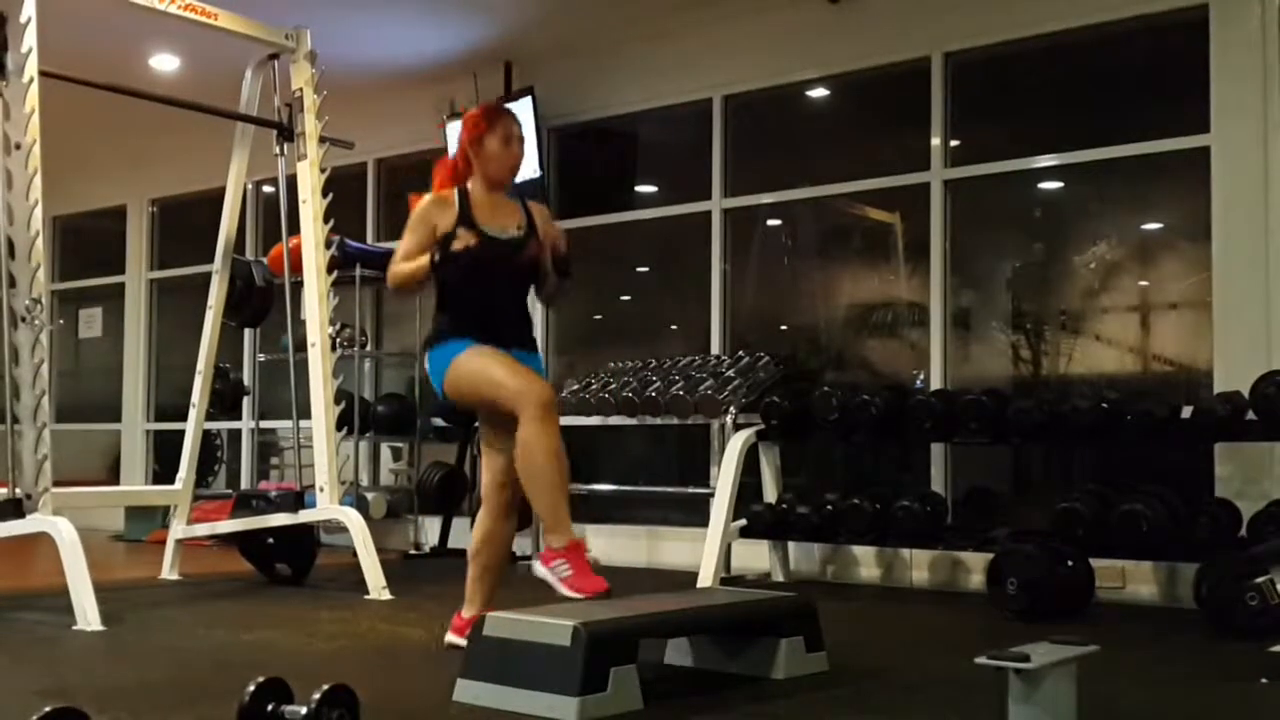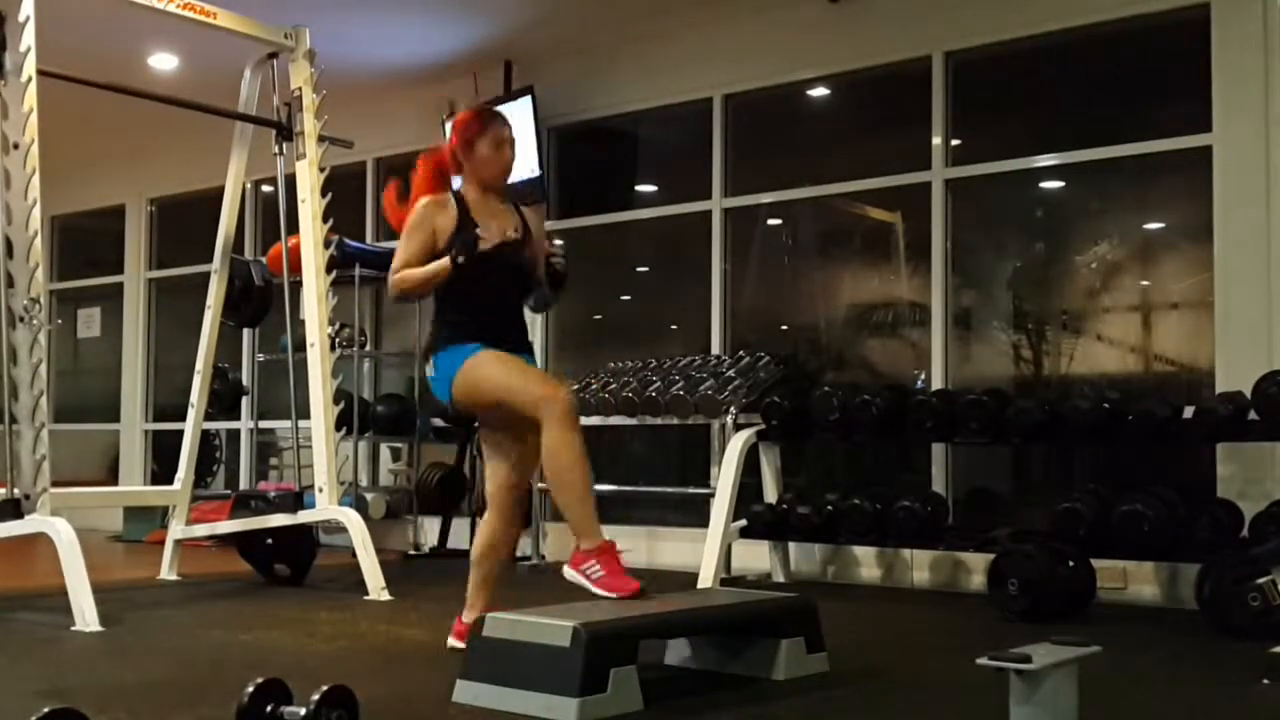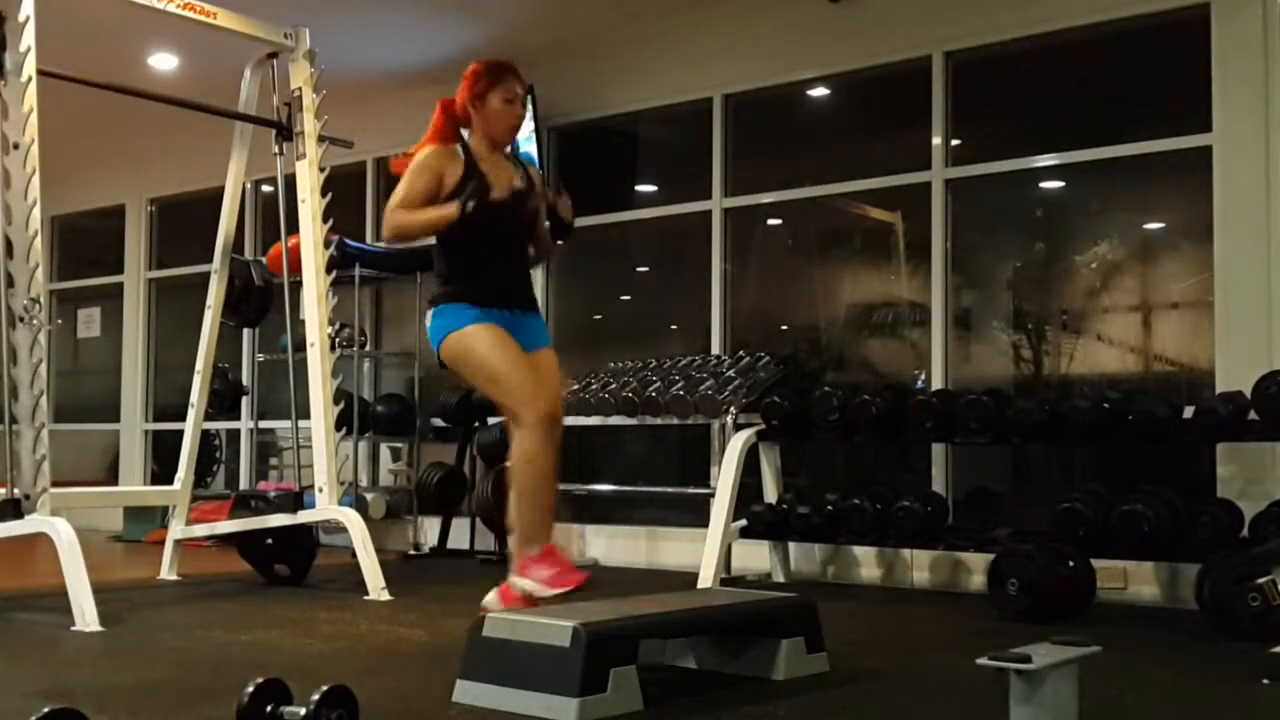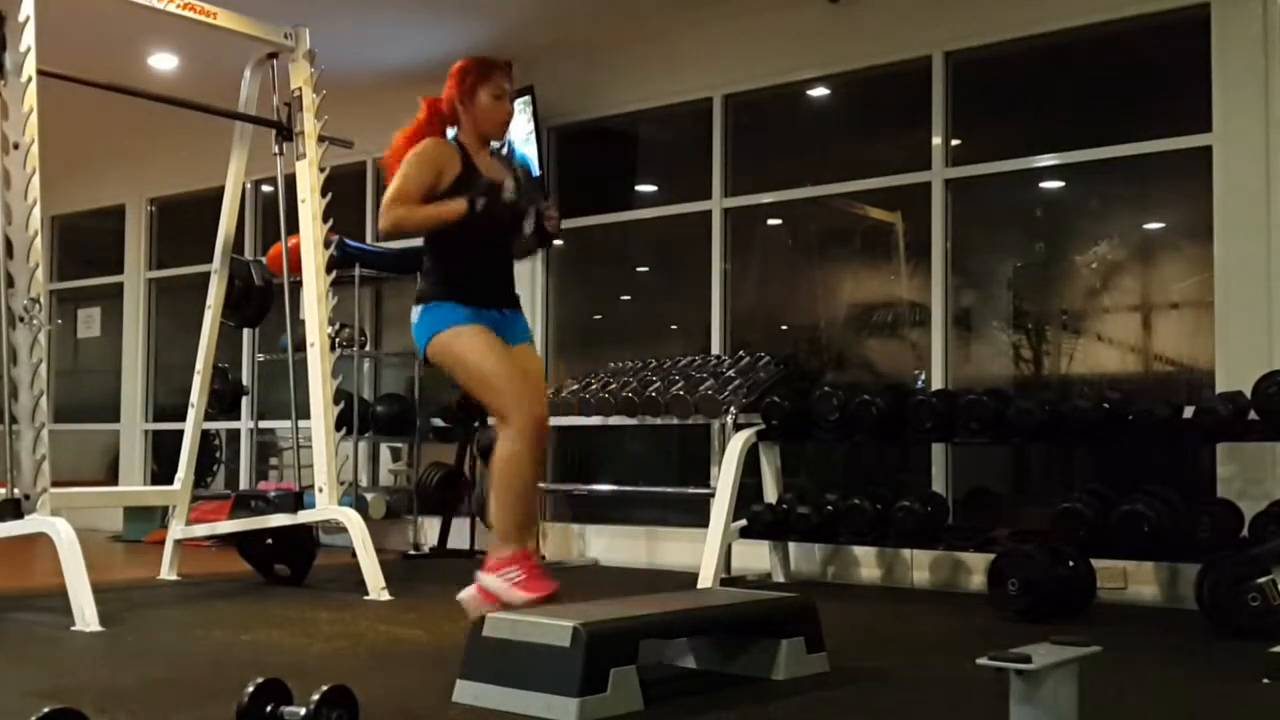
dt=0.7s
person 1, frame 1
left shoulder: (535, 217)
right shoulder: (441, 206)
left elbow: (546, 293)
right elbow: (398, 277)
left wrist: (555, 264)
right wrist: (442, 257)
left hip: (518, 351)
right hip: (459, 350)
left knee: (502, 493)
right knee: (535, 403)
left ankle: (471, 620)
right ankle: (562, 549)
person 1, frame 2
left shoulder: (526, 218)
right shoulder: (435, 209)
left elbow: (534, 292)
right elbow: (398, 283)
left wrist: (550, 275)
right wrist: (455, 260)
left hip: (514, 353)
right hip: (460, 354)
left knee: (507, 500)
right knee: (558, 403)
left ankle: (472, 623)
right ankle: (591, 551)
person 1, frame 3
left shoulder: (525, 175)
right shoulder: (440, 158)
right elbow: (391, 229)
left wrist: (557, 225)
right wrist: (463, 208)
left hip: (521, 316)
right hip: (461, 314)
left knee: (542, 438)
right knee: (540, 409)
left ankle: (513, 592)
right ankle: (532, 557)
person 1, frame 4
left shoulder: (500, 168)
right shoulder: (434, 154)
right elbow: (388, 219)
left wrist: (534, 231)
right wrist: (470, 205)
left hip: (503, 311)
right hip: (448, 311)
left knee: (531, 433)
right knee: (526, 414)
left ankle: (498, 578)
right ankle: (507, 557)
